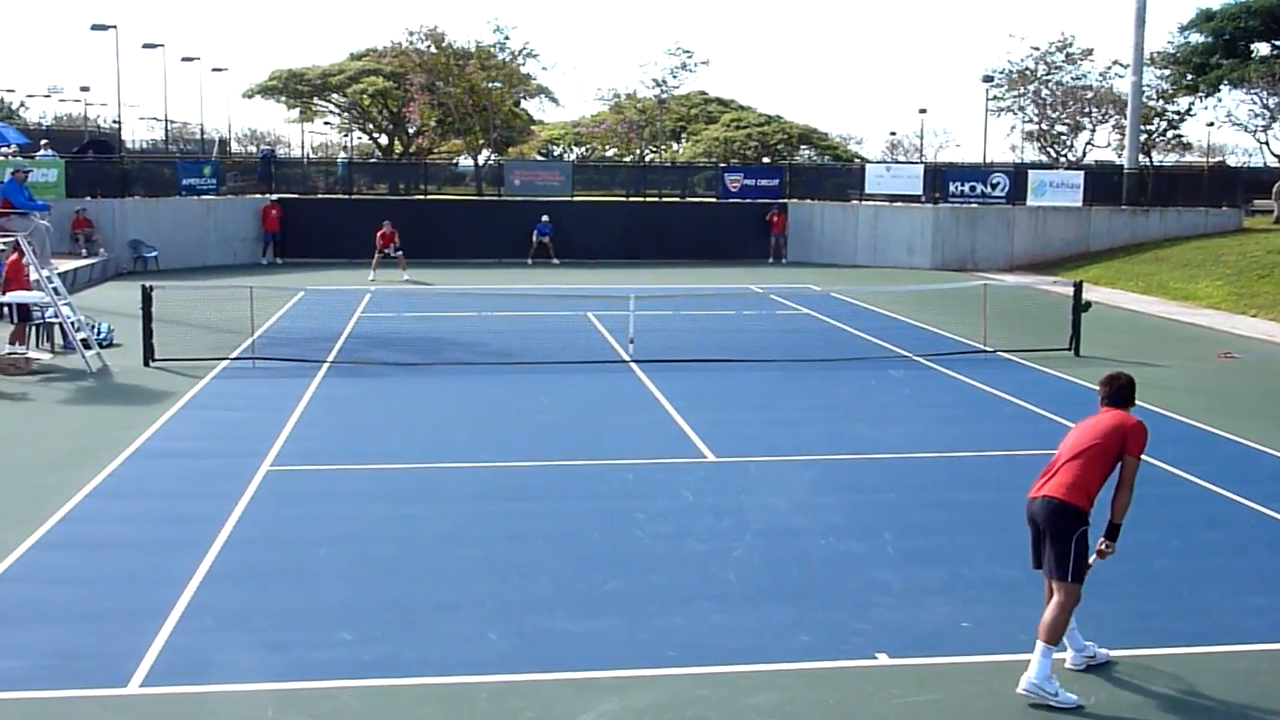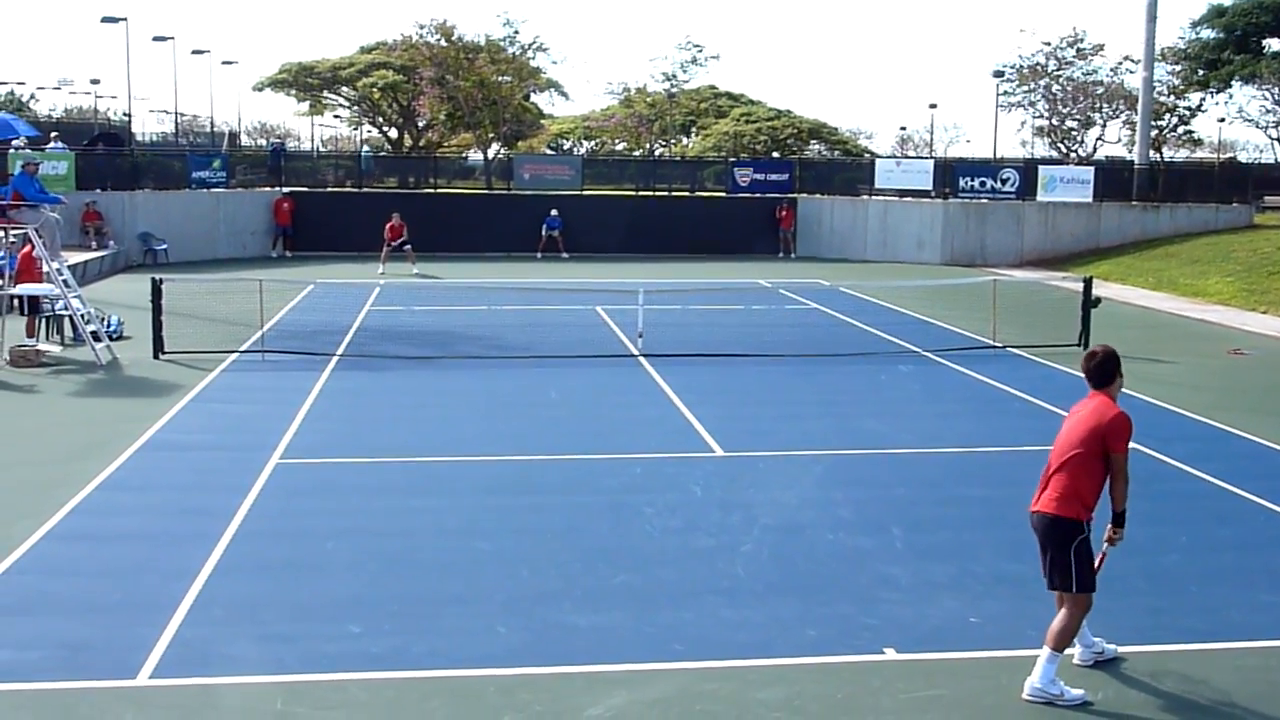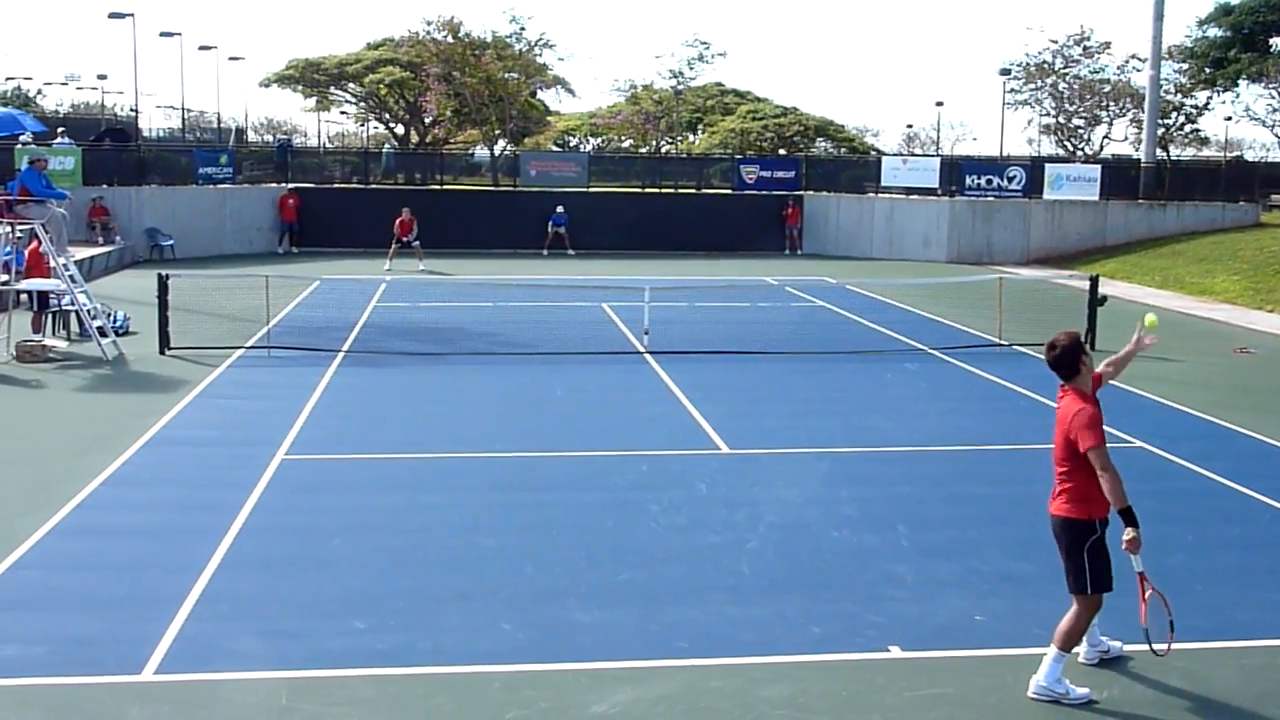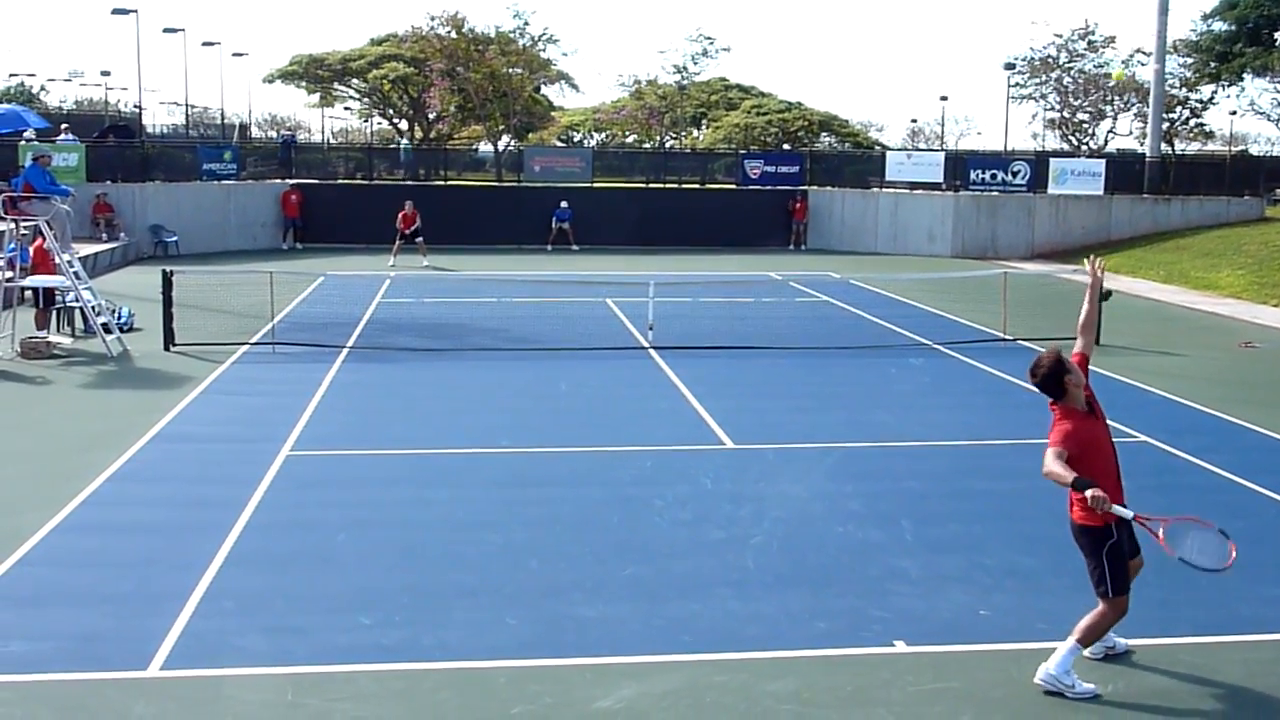
dt=0.3s
person 1, frame 1
left shoulder: (1086, 424)
right shoulder: (1134, 427)
right elbow: (1124, 487)
right wrist: (1111, 534)
left hip: (1037, 499)
right hip: (1064, 506)
left knee: (1056, 585)
right knee: (1066, 594)
left ankle: (1078, 651)
right ankle: (1037, 676)
person 1, frame 2
left shoulder: (1082, 409)
right shoulder: (1116, 418)
right elbow: (1119, 477)
left wrist: (1106, 515)
right wrist: (1117, 521)
left hip: (1043, 509)
right hip: (1065, 516)
left knee: (1069, 591)
right knee: (1077, 601)
left ankle: (1087, 647)
right ankle: (1040, 681)
person 1, frame 3
left shoulder: (1075, 393)
right shoulder: (1083, 414)
left elbow: (1108, 370)
right elbow: (1105, 472)
left wrist: (1133, 347)
right wrist: (1130, 521)
left hip: (1070, 512)
right hip: (1080, 518)
left knee: (1089, 591)
right knee: (1088, 600)
left ankle: (1093, 645)
right ankle: (1047, 680)
person 1, frame 4
left shoulder: (1080, 386)
right shoulder: (1067, 428)
left elbow: (1086, 334)
right elbow: (1051, 464)
left wrist: (1094, 287)
right wrist: (1084, 486)
left hip: (1109, 513)
right hip: (1095, 521)
left knee: (1132, 566)
right knee: (1115, 604)
left ankle: (1099, 640)
right ankle: (1056, 669)
